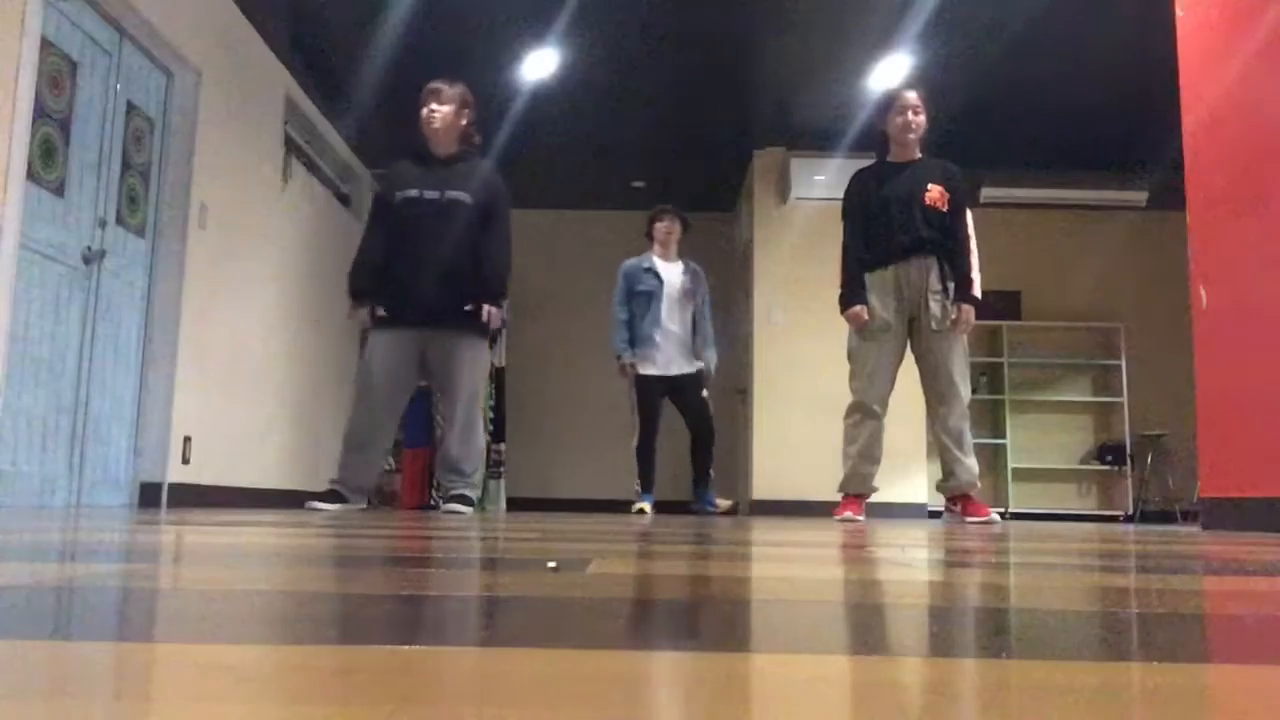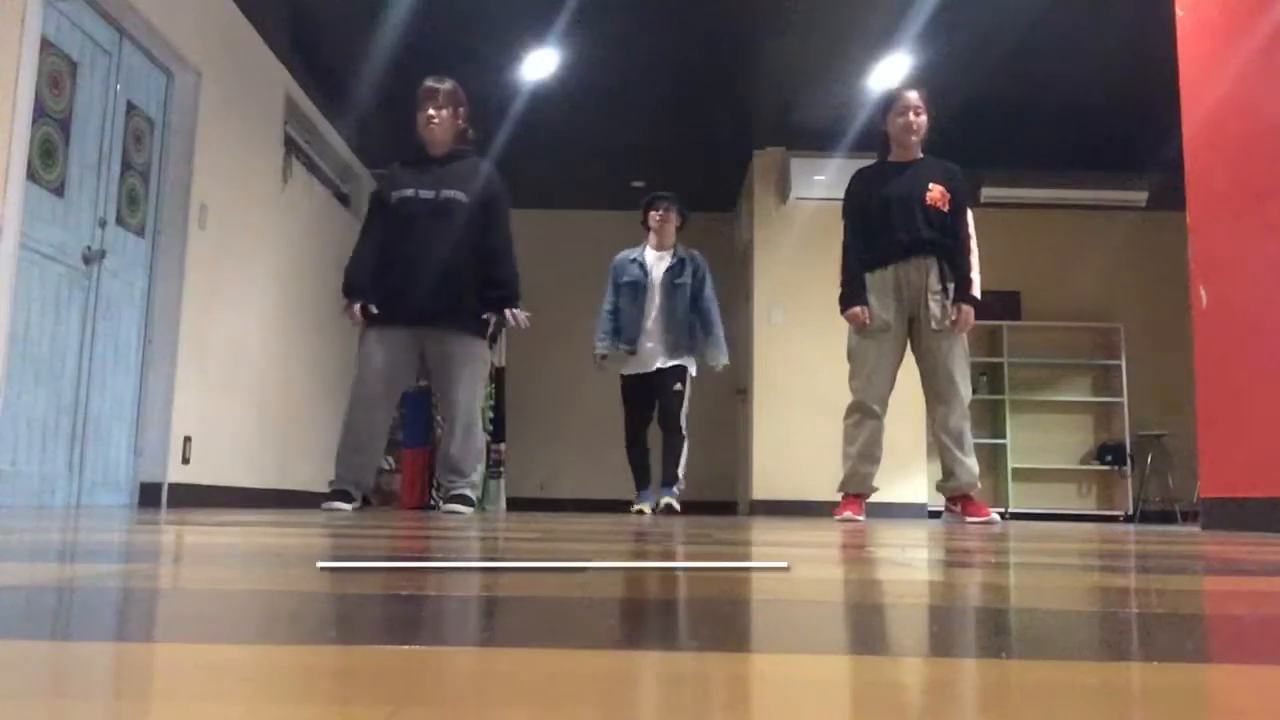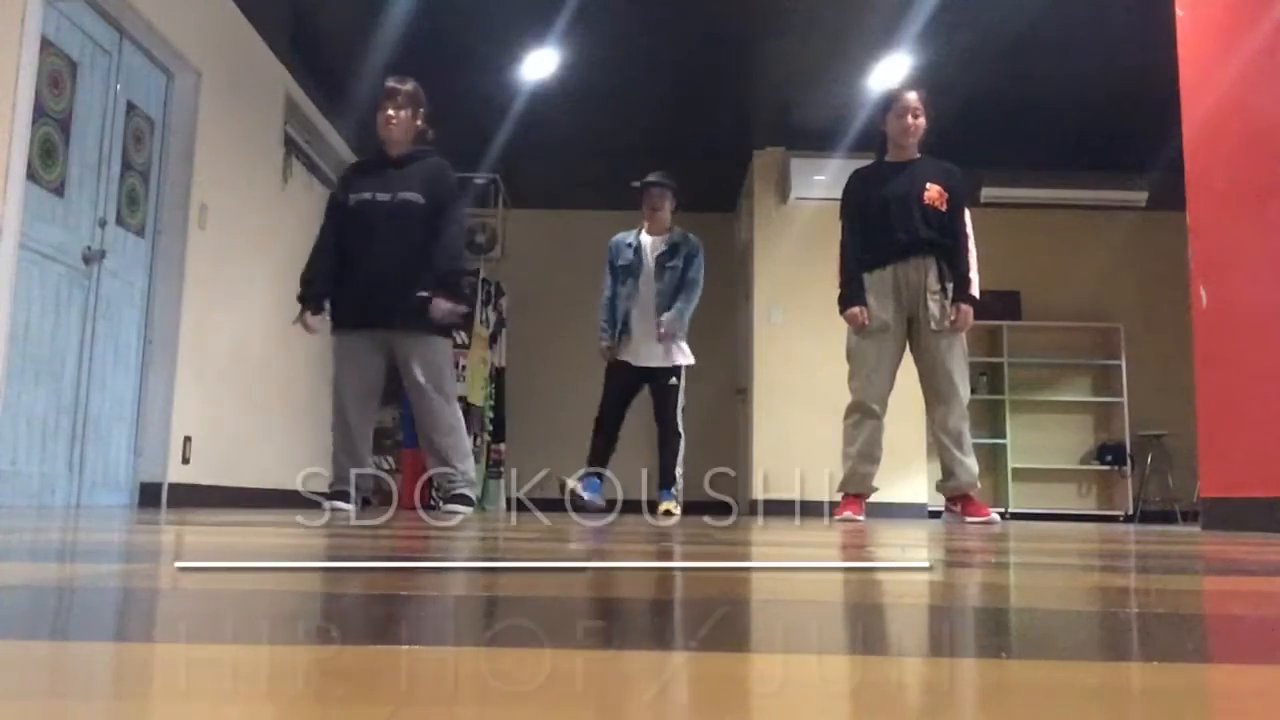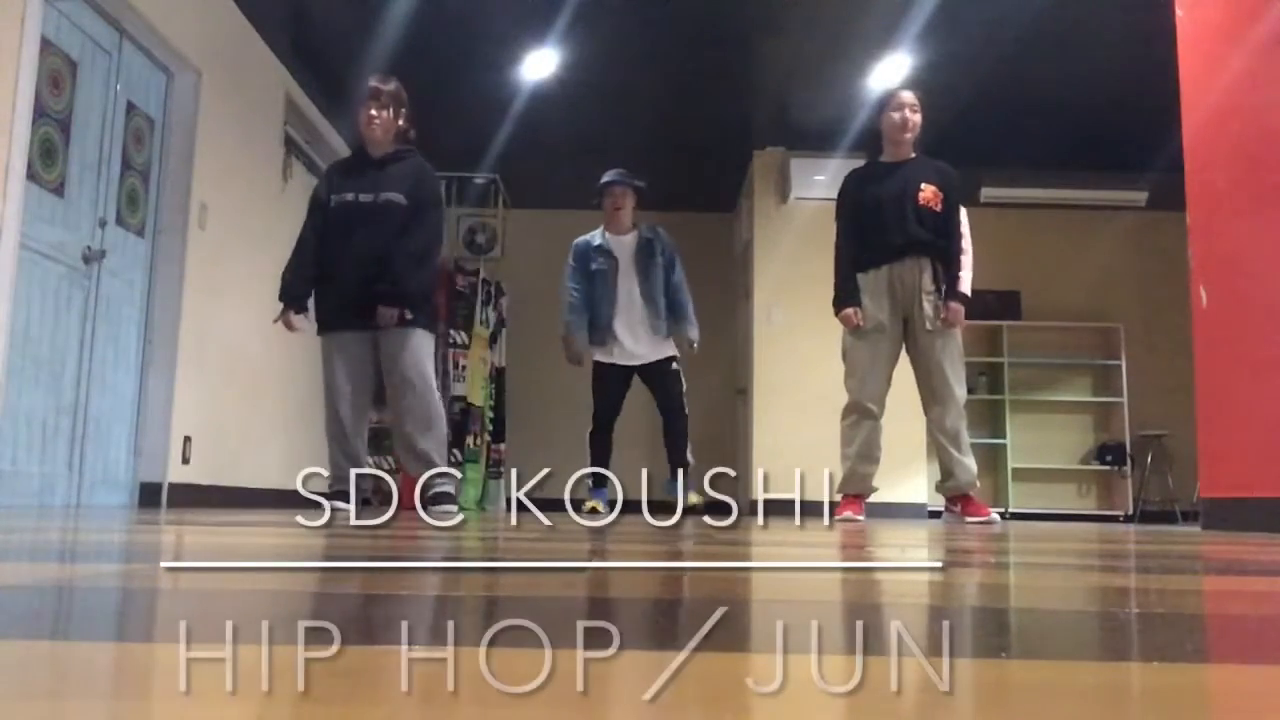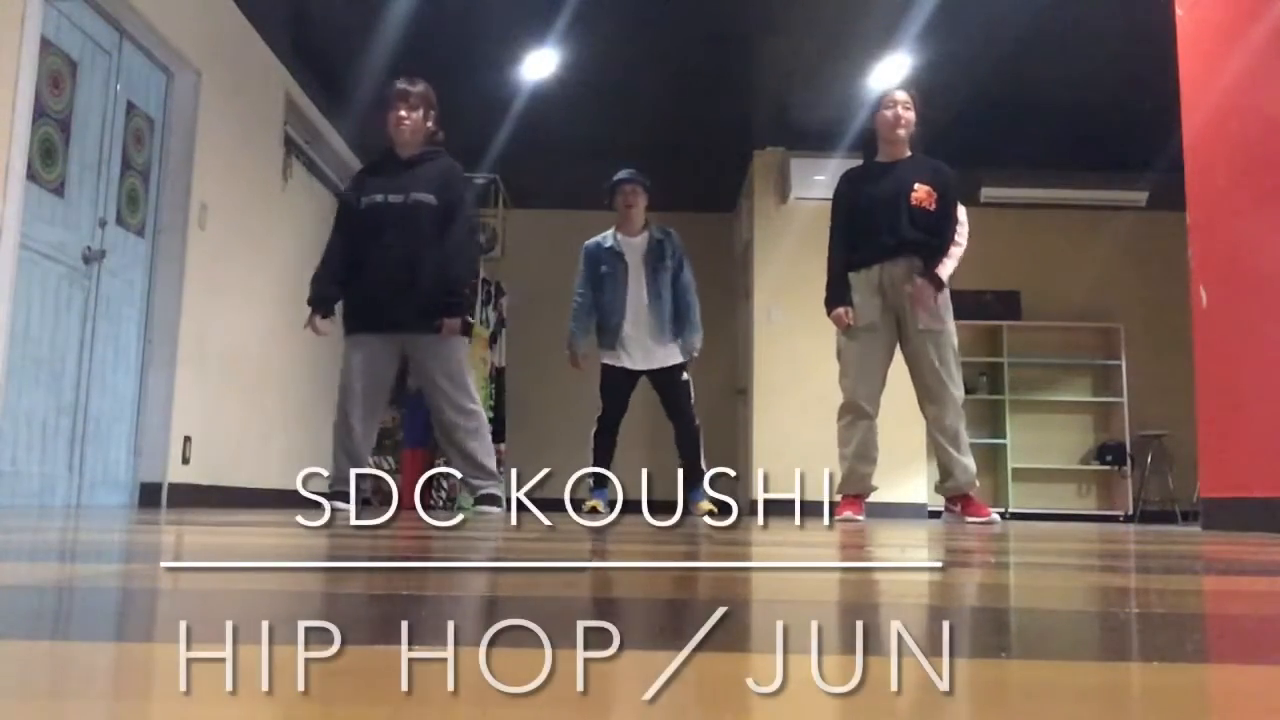
dt=0.4s
person 1, frame 1
left shoulder: (483, 177)
right shoulder: (399, 175)
left elbow: (495, 242)
right elbow: (375, 238)
left wrist: (491, 295)
right wrist: (362, 291)
left hip: (459, 314)
right hip: (396, 311)
left knee: (462, 407)
right knee: (373, 402)
left ankle: (459, 490)
right ankle: (348, 488)
person 1, frame 2
left shoulder: (480, 176)
right shoulder: (396, 177)
left elbow: (495, 242)
right elbow: (373, 238)
left wrist: (506, 299)
right wrist: (357, 289)
left hip: (458, 314)
right hip: (392, 311)
left knee: (461, 407)
right knee: (367, 401)
left ankle: (460, 490)
right ankle: (347, 487)
person 1, frame 3
left shoulder: (437, 174)
right shoulder: (354, 176)
left elbow: (450, 239)
right elbow: (330, 242)
left wrist: (446, 289)
right wrist: (313, 296)
left hip: (420, 312)
right hip: (356, 312)
left knee: (437, 404)
right knee: (351, 405)
left ankle: (459, 489)
right ankle: (348, 489)
person 1, frame 4
left shoulder: (418, 174)
right shoulder: (336, 176)
left elbow: (423, 242)
right elbow: (311, 241)
left wrist: (398, 296)
right wrist: (294, 295)
left hip: (401, 310)
right hip: (343, 311)
left knee: (416, 399)
right knee: (343, 405)
left ankle: (438, 487)
right ankle: (345, 489)
person 1, frame 5
left shoulder: (448, 175)
right shoulder: (366, 179)
left elbow: (462, 245)
right elbow: (340, 244)
left wrist: (455, 304)
right wrist: (322, 299)
left hip: (432, 316)
right hip: (369, 316)
left knee: (457, 406)
right knee: (354, 405)
left ankle: (486, 490)
right ankle: (344, 489)
person 2, frame 1
left shoulder: (946, 176)
right shoulder: (864, 181)
left elbow: (961, 240)
right elbow: (852, 244)
left wrist: (967, 295)
right wrist: (852, 297)
left hip: (937, 286)
right hip: (880, 287)
left knee: (950, 396)
right knee: (868, 395)
left ankle: (961, 493)
right ankle: (854, 493)
person 2, frame 2
left shoulder: (947, 176)
right shoulder: (865, 181)
left elbow: (962, 240)
right elbow: (853, 244)
left wrist: (966, 295)
right wrist: (852, 297)
left hip: (937, 286)
right hip: (881, 287)
left knee: (951, 396)
right knee: (868, 395)
left ankle: (960, 493)
right ankle: (854, 493)
person 2, frame 3
left shoulder: (946, 176)
right shoulder: (863, 180)
left elbow: (961, 239)
right elbow: (850, 244)
left wrist: (965, 294)
right wrist: (851, 297)
left hip: (936, 286)
right hip: (879, 287)
left knee: (950, 395)
right knee: (867, 395)
left ankle: (960, 493)
right ankle: (854, 493)
person 2, frame 4
left shoulder: (941, 175)
right shoulder: (859, 181)
left elbow: (958, 238)
right elbow: (845, 245)
left wrist: (958, 292)
right wrist: (845, 298)
left hip: (931, 285)
right hip: (873, 286)
left knee: (946, 394)
right knee: (864, 395)
left ankle: (959, 492)
right ankle: (854, 493)
person 2, frame 5
left shoulder: (936, 174)
right shoulder: (853, 181)
left elbow: (958, 232)
right elbow: (838, 244)
left wrist: (935, 276)
right wrist: (836, 297)
left hip: (925, 286)
right hip: (865, 286)
left knee: (943, 393)
right knee: (859, 395)
left ankle: (959, 492)
right ankle: (853, 493)
person 3, frame 1
left shoulder: (695, 274)
right shoulder: (633, 270)
left elbow: (704, 318)
right elbow: (622, 315)
left wrist: (709, 354)
right wrist: (624, 354)
left hip: (688, 366)
right hip: (647, 365)
left knee: (704, 427)
right knee: (647, 431)
left ankle: (705, 493)
right ankle: (645, 495)
person 3, frame 2
left shoulder: (693, 263)
right shoulder: (624, 262)
left elbow: (707, 310)
right elbow: (611, 307)
left wrist: (717, 352)
right wrist: (604, 344)
left hip: (675, 359)
right hip: (635, 360)
left knee: (673, 423)
right knee: (635, 429)
left ankle: (669, 491)
right ankle: (644, 493)
person 3, frame 3
left shoulder: (689, 246)
right shoulder: (621, 245)
left elbow: (691, 290)
right elbow: (610, 294)
left wrist: (672, 321)
right wrist: (606, 336)
left hip: (669, 351)
right hip: (626, 349)
left knee: (669, 423)
right knee: (608, 415)
left ankle: (669, 493)
right ankle: (592, 482)
person 3, frame 4
left shoulder: (658, 241)
right shoulder: (584, 248)
left elbow: (676, 286)
right elbow: (576, 295)
left wrist: (687, 328)
right wrist: (574, 337)
left hip: (657, 346)
right hip: (609, 350)
left knee: (675, 409)
right knee: (603, 420)
left ankle: (681, 480)
right ankle: (598, 492)
person 3, frame 5
left shoulder: (669, 242)
right shoulder: (596, 249)
left elbow: (685, 293)
right elbow: (584, 298)
left wrist: (692, 337)
right wrist: (576, 340)
left hip: (666, 351)
right hip: (617, 353)
left knee: (685, 419)
right knee: (608, 422)
left ankle: (697, 492)
right ankle: (598, 492)
